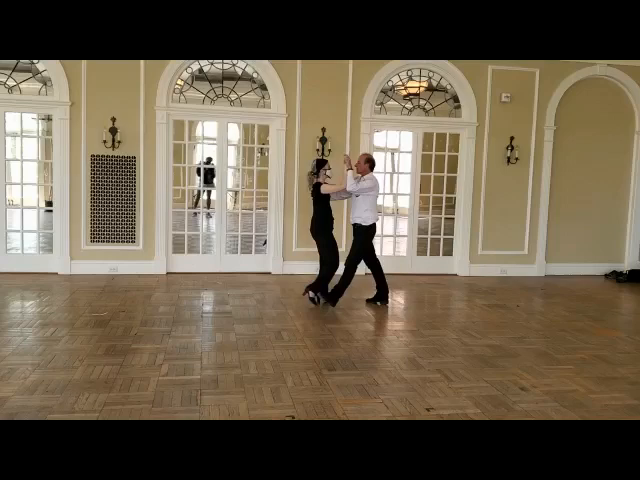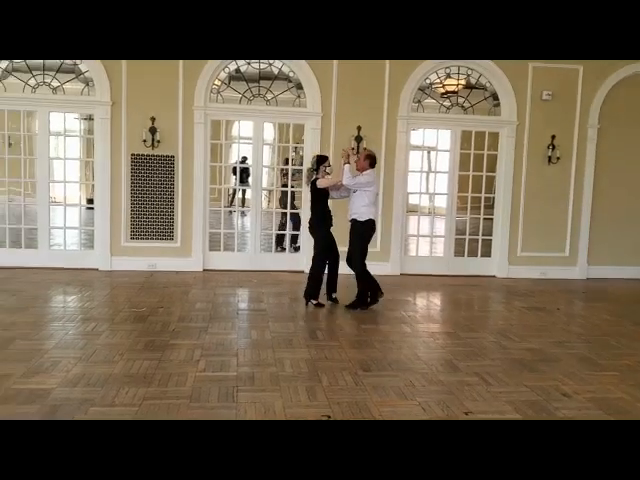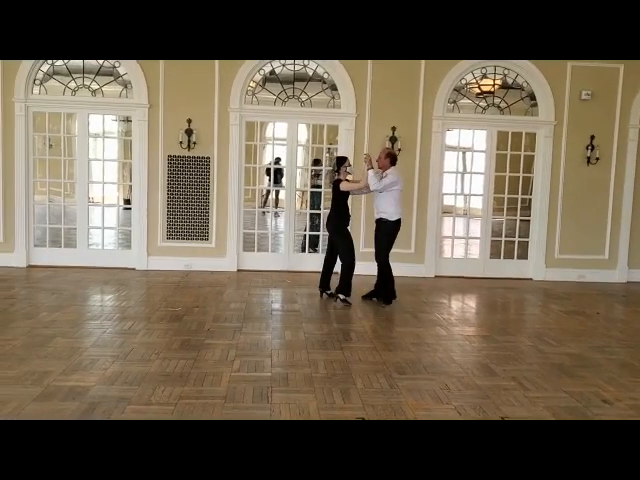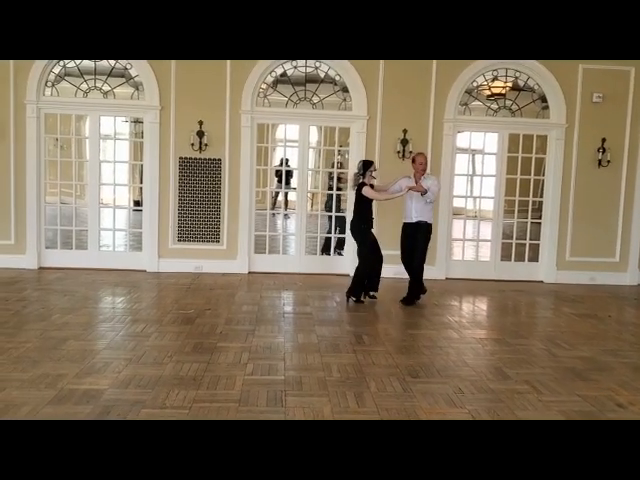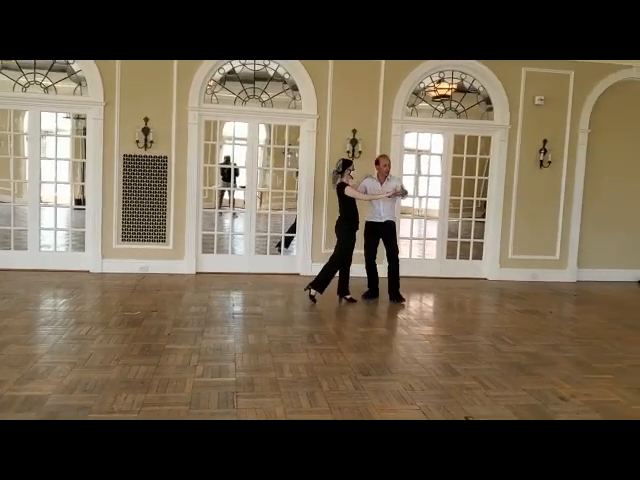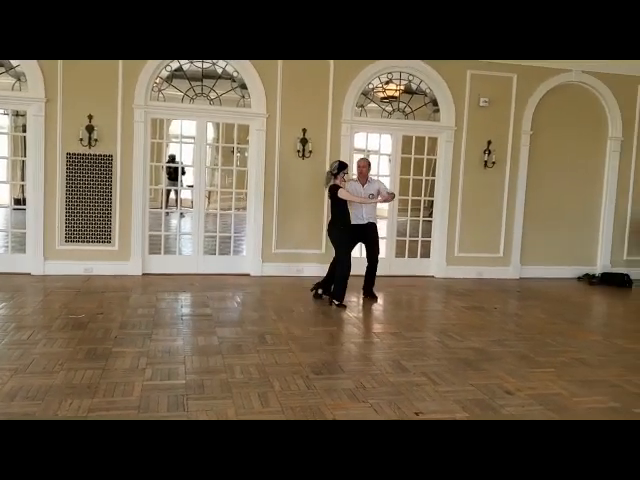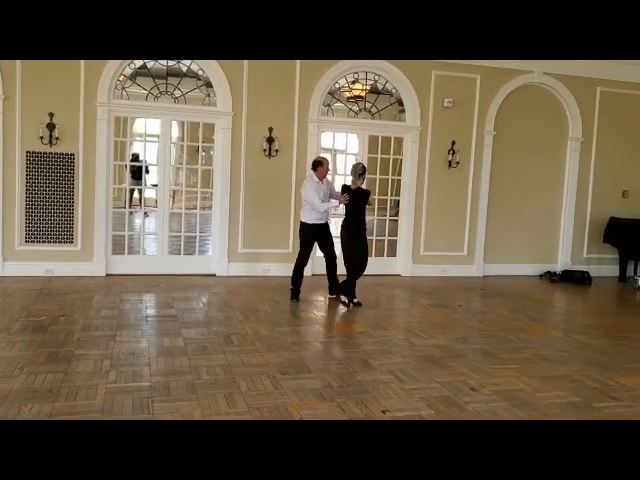
dt=0.7s
person 1, frame 1
left shoulder: (371, 182)
right shoulder: (359, 181)
left elbow: (351, 188)
right elbow: (347, 191)
left wrist: (348, 168)
left hip: (365, 228)
right hip: (361, 227)
left knee: (351, 262)
right knee: (371, 261)
left ankle: (334, 296)
right ankle: (382, 294)
person 1, frame 2
left shoulder: (369, 178)
right shoulder: (361, 178)
left elbow: (347, 182)
right elbow: (346, 189)
left wrist: (346, 162)
left hip: (364, 224)
right hip: (359, 224)
left knee: (357, 262)
right knee: (352, 260)
left ankle: (362, 300)
right ankle: (374, 290)
person 1, frame 3
left shoulder: (393, 176)
right shoulder: (380, 176)
left elbow: (375, 187)
right elbow: (367, 187)
left wrist: (370, 168)
left hip: (390, 222)
right hip: (382, 221)
left knee: (382, 256)
right knee: (380, 257)
left ankle: (389, 292)
right ankle: (380, 291)
person 1, frame 4
left shoulder: (432, 181)
right shoulder: (405, 181)
left elbow: (432, 197)
right elbow: (388, 192)
left wrist: (424, 191)
left hip: (424, 225)
right hip: (408, 224)
left knee: (417, 260)
right knee: (406, 258)
left ankle: (412, 294)
right ankle: (419, 287)
person 1, frame 5
left shoulder: (395, 181)
right shoulder: (368, 181)
left elbow: (402, 192)
left wrist: (403, 192)
left hip: (389, 223)
right hip: (372, 223)
left knee: (393, 257)
right knee: (369, 258)
left ankle: (394, 293)
right ankle: (373, 290)
person 1, frame 6
left shoulder: (376, 184)
right shoulder: (350, 184)
left elbow: (387, 193)
left wrist: (390, 196)
left hip: (370, 226)
right hip: (353, 225)
left knee: (373, 259)
left ankle: (368, 289)
right ankle: (325, 286)
person 1, frame 7
left shoulder: (326, 182)
right shoulder: (309, 184)
left elbow: (333, 194)
right elbow: (319, 206)
left wrist: (344, 197)
right wrist: (338, 202)
left hip: (323, 225)
right hip: (308, 226)
left knee: (331, 257)
right knee: (303, 258)
left ankle: (334, 288)
right ankle: (295, 291)
person 2, frame 1
left shoulder: (319, 186)
right shoulder: (320, 187)
left elbow: (336, 193)
right elbow: (343, 187)
left hip: (321, 227)
right hip: (321, 228)
left knee: (327, 261)
right knee: (332, 261)
left ankle: (320, 293)
right ankle: (314, 290)
person 2, frame 2
left shoulder: (324, 183)
right shoulder: (317, 182)
left elbow: (338, 190)
right elbow: (338, 181)
left hip: (322, 225)
right hip: (318, 225)
left knee: (334, 257)
right knee: (320, 260)
left ankle: (331, 292)
right ankle: (311, 296)
person 2, frame 3
left shoulder: (345, 182)
right shoulder: (339, 183)
left elbow: (360, 184)
right elbow: (361, 186)
left hip: (335, 224)
right hip: (337, 224)
left knee: (331, 256)
right knee: (348, 258)
left ankle: (324, 288)
right ankle: (342, 293)
person 2, frame 4
left shoulder: (369, 186)
right shoulder: (363, 187)
left elbow: (386, 189)
right elbow: (381, 197)
left wrist: (403, 182)
right wrist: (402, 192)
left hip: (363, 227)
right hip: (359, 227)
left knee: (377, 258)
right knee: (366, 261)
left ankle: (369, 289)
right ankle: (353, 294)
person 2, frame 5
left shoulder: (344, 186)
right shoulder: (344, 187)
left elbow: (357, 190)
right elbow: (365, 197)
right wrist: (385, 194)
left hip: (347, 227)
right hip: (345, 227)
left knee: (345, 261)
right knee: (337, 260)
left ankle: (343, 293)
right ankle: (314, 287)
person 2, frame 6
left shoulder: (335, 188)
right shoulder: (337, 189)
left elbow: (353, 198)
right elbow: (358, 200)
right wrist: (379, 200)
left hip: (338, 229)
right hip: (338, 230)
left knee: (340, 262)
right knee: (344, 264)
right ankle: (336, 298)
person 2, frame 7
left shoulder: (345, 189)
right shoulder: (366, 193)
left hip: (345, 230)
right hip: (359, 232)
left knee: (350, 265)
right knee: (360, 265)
left ankle: (351, 297)
right ankle: (345, 292)
